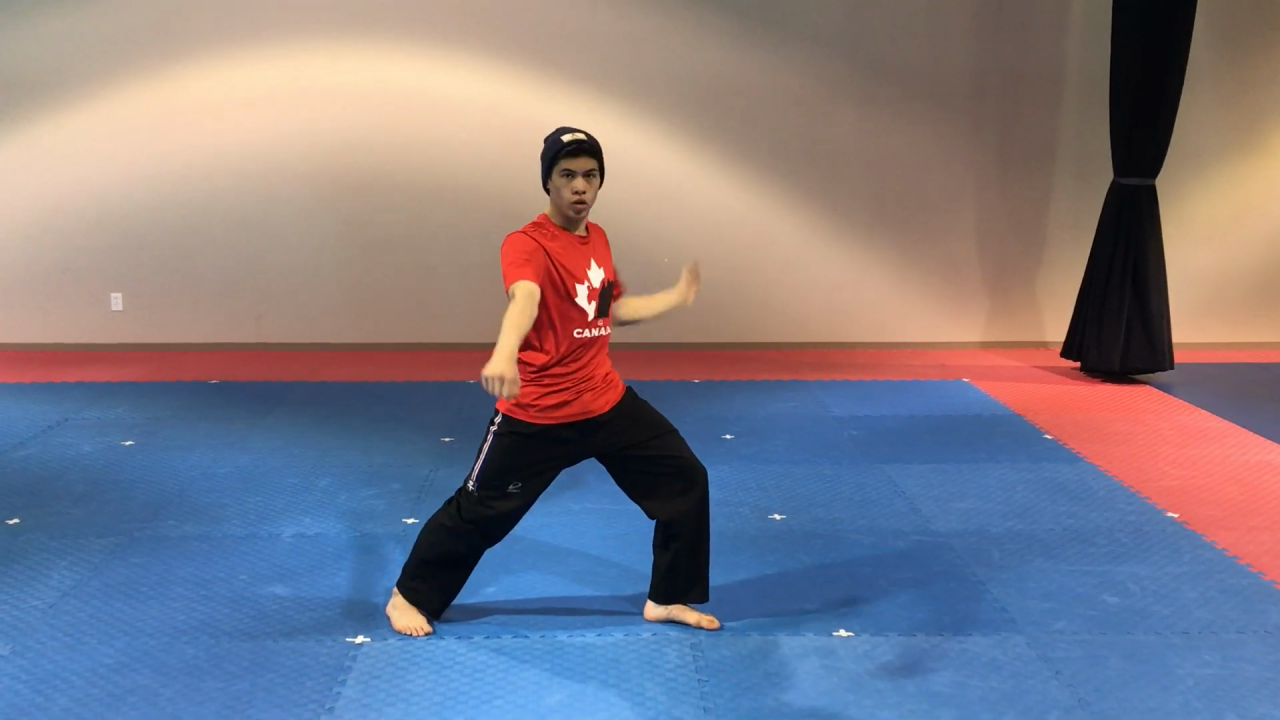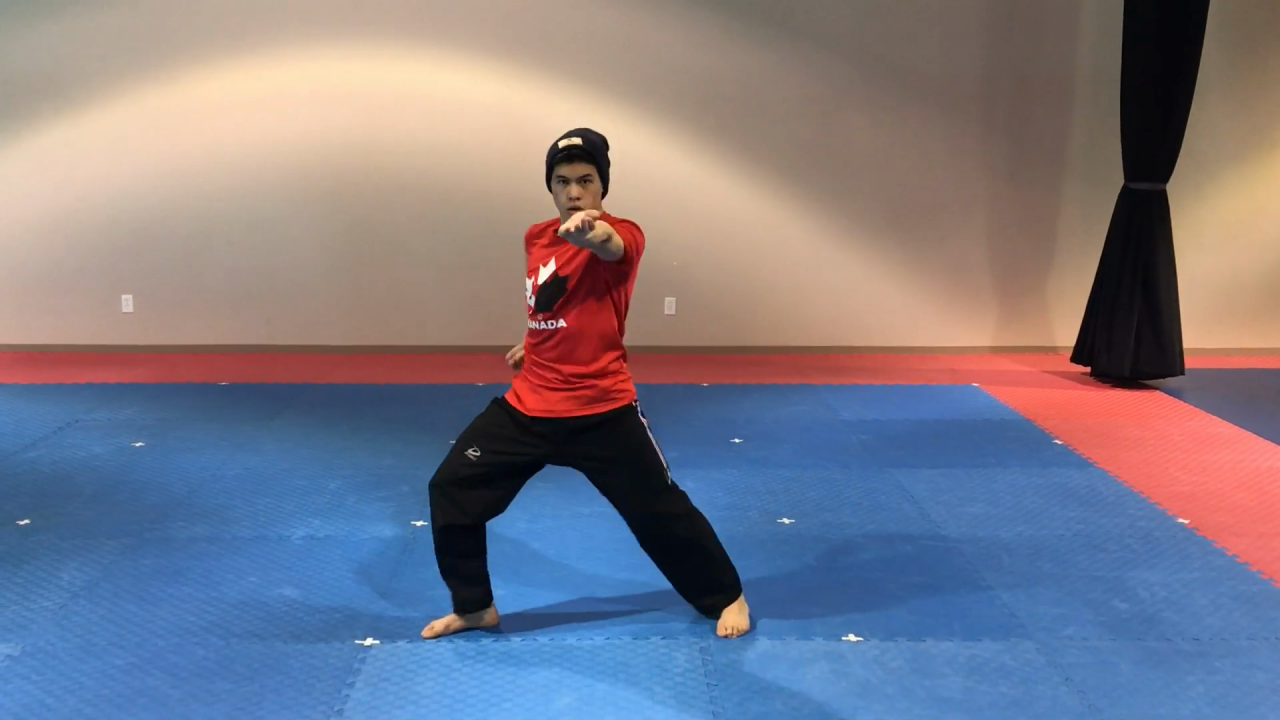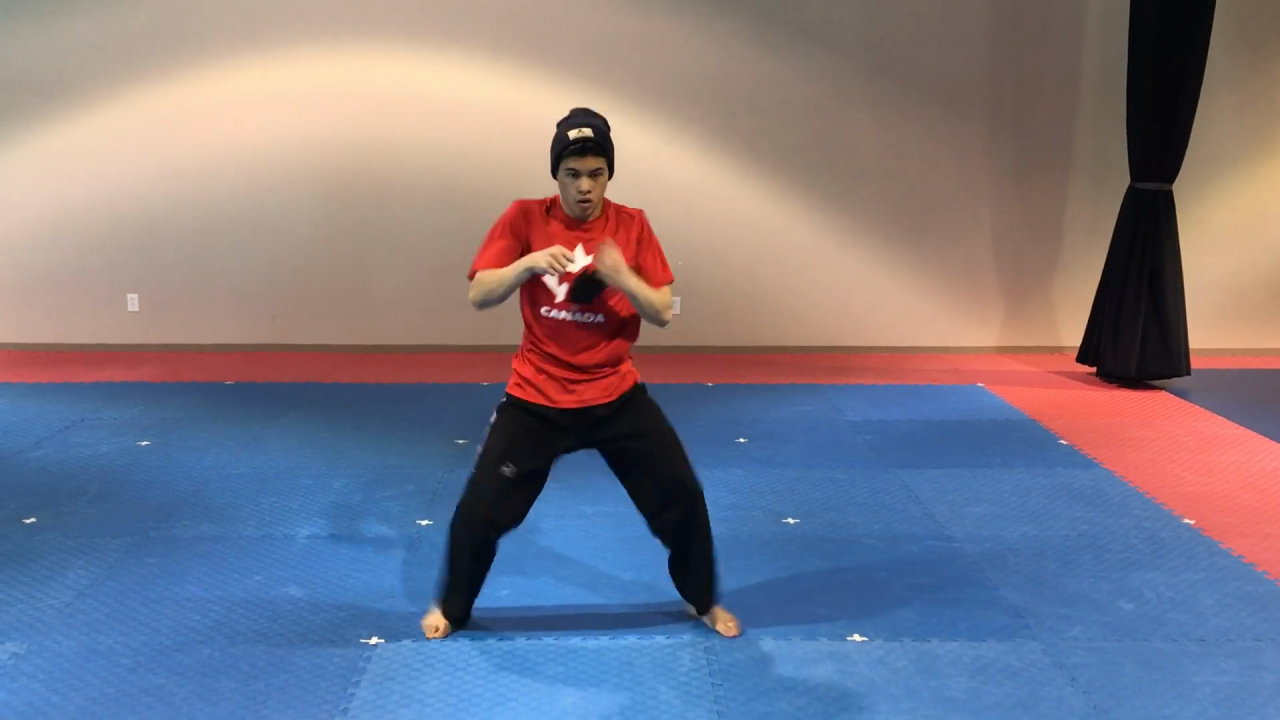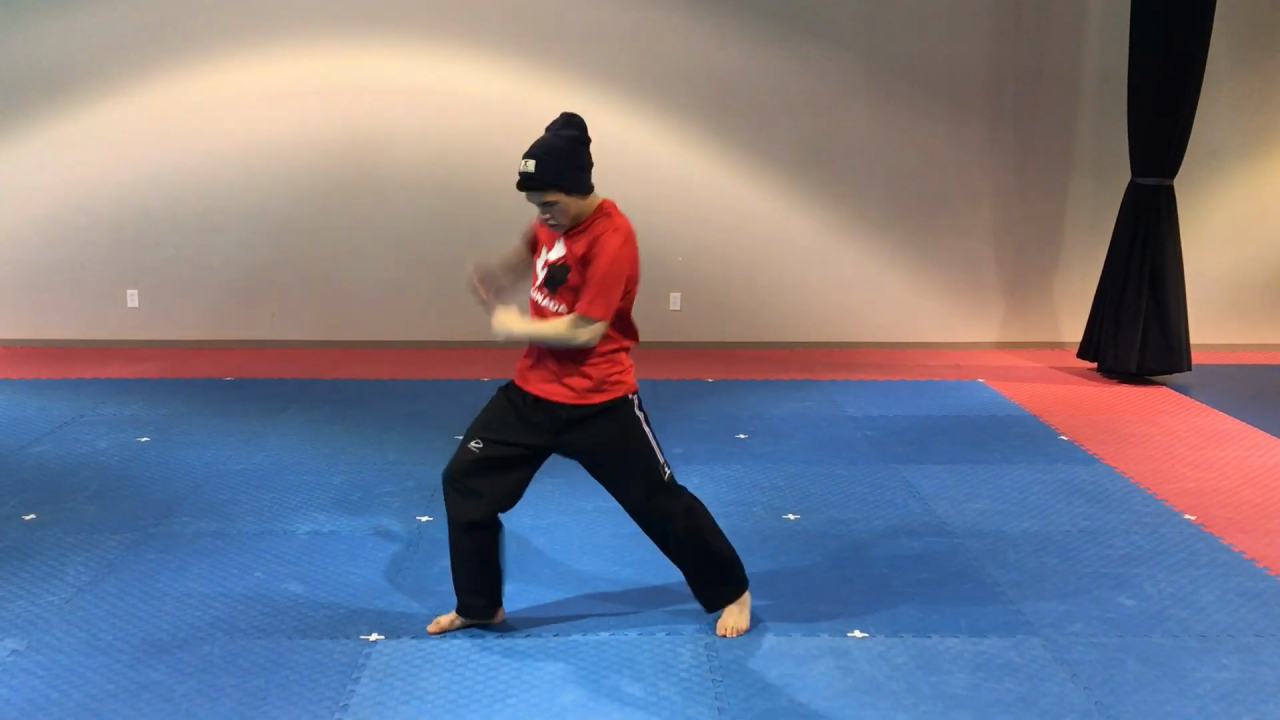
dt=0.5s
person 1, frame 1
left shoulder: (597, 238)
right shoulder: (527, 243)
right elbow: (526, 301)
left wrist: (677, 295)
right wrist: (505, 352)
left hip: (607, 402)
right hip: (536, 414)
left knee: (686, 479)
right knee: (479, 512)
left ankle: (669, 598)
right ankle: (409, 596)
person 1, frame 2
left shoulder: (622, 237)
right shoulder: (536, 236)
left elbow: (606, 244)
left wrist: (586, 228)
right wrist: (529, 343)
left hip: (602, 412)
right hip: (526, 407)
left knee: (662, 511)
right knee: (450, 488)
left ankle: (726, 597)
right ankle: (473, 606)
person 1, frame 3
left shoulder: (633, 224)
right shoulder: (525, 217)
left elbow: (662, 310)
right elbow: (480, 294)
left wrist: (625, 280)
right wrist: (530, 263)
left hip: (616, 394)
right hip: (537, 399)
left knee: (679, 491)
right knee: (487, 502)
left ankle: (702, 600)
right ankle: (451, 606)
person 1, frame 4
left shoulder: (613, 235)
right shoulder: (551, 217)
left elbow: (583, 331)
right elbow: (530, 257)
left wrist: (516, 326)
right wrist: (497, 278)
left hip: (602, 399)
right hip: (533, 390)
left knee: (660, 503)
right knee: (464, 480)
left ankle: (731, 593)
right ankle: (478, 604)
